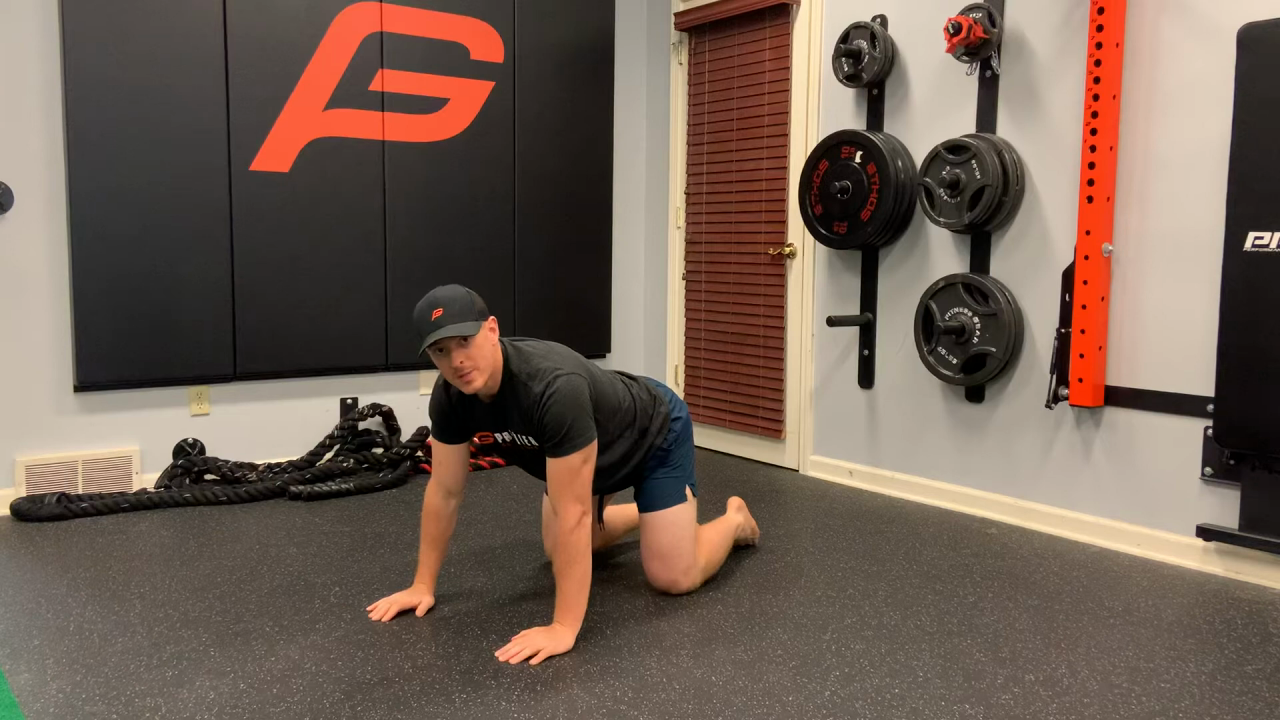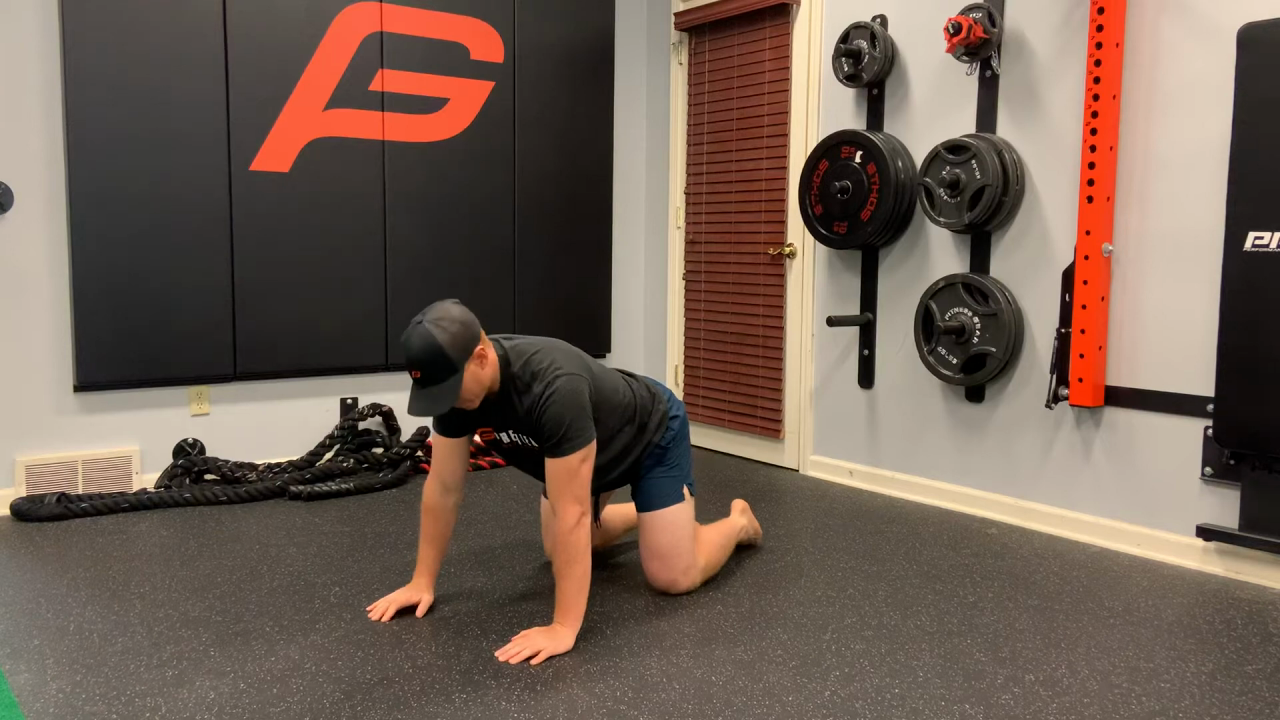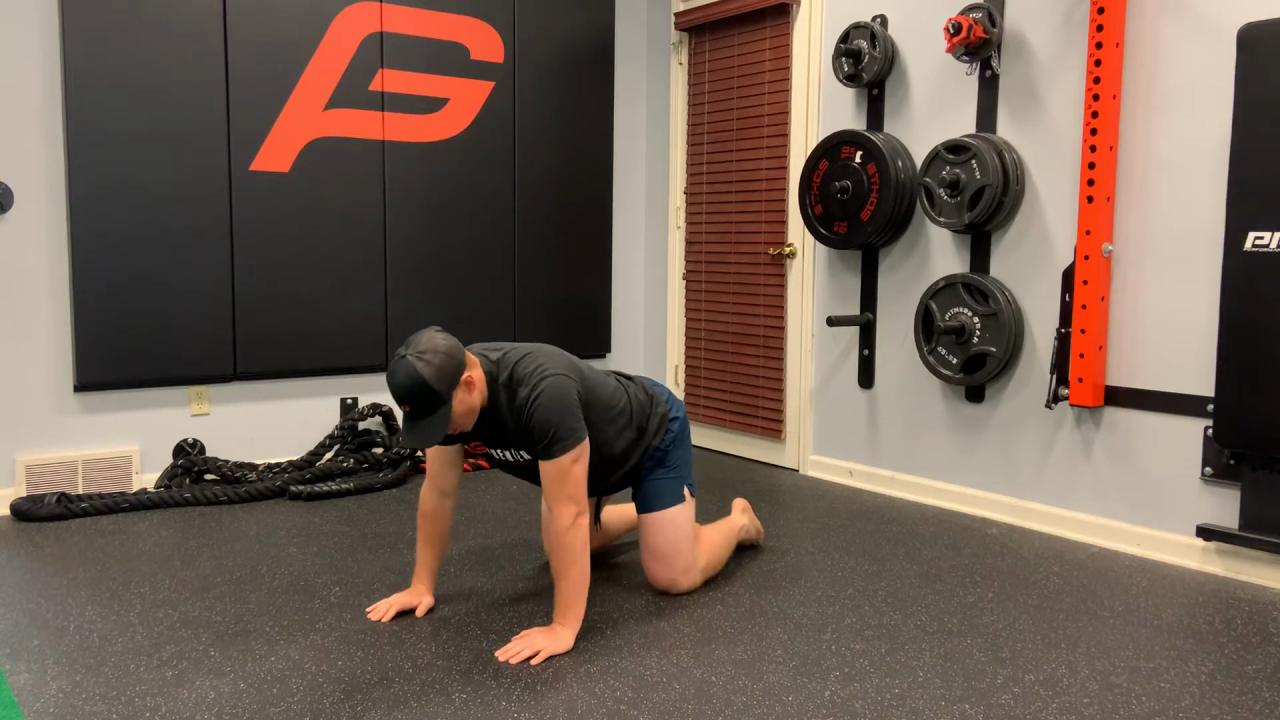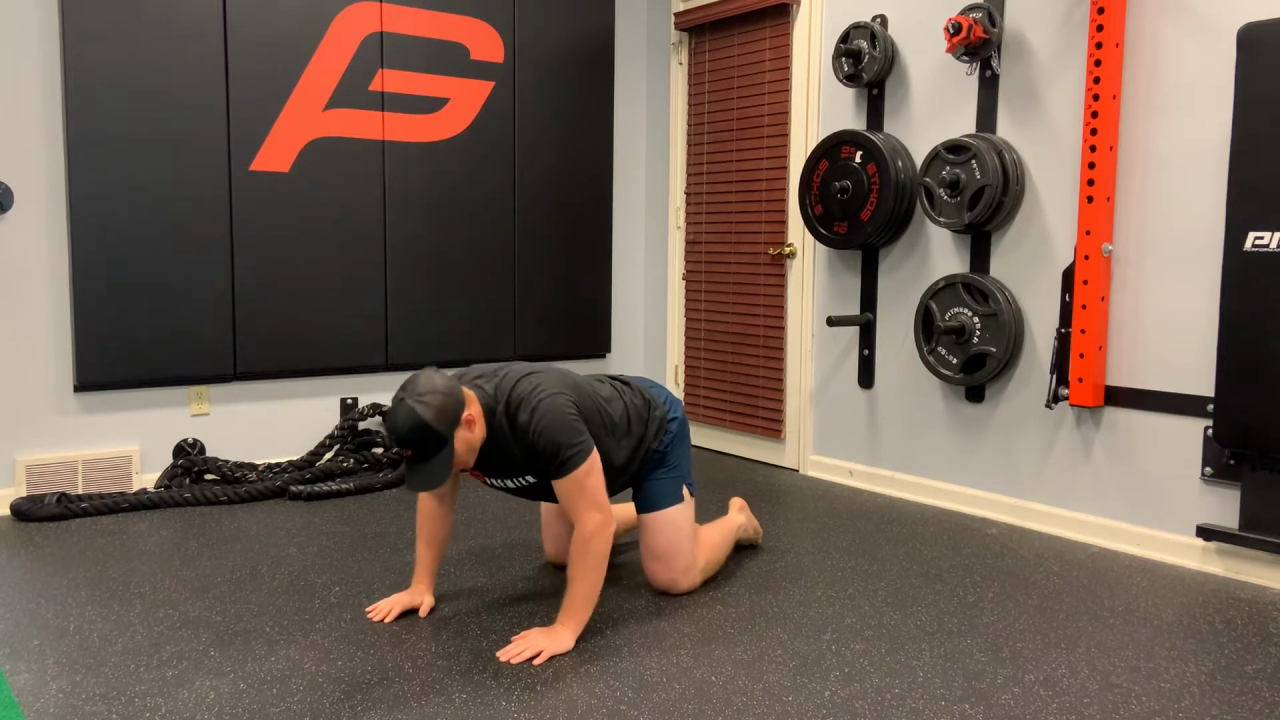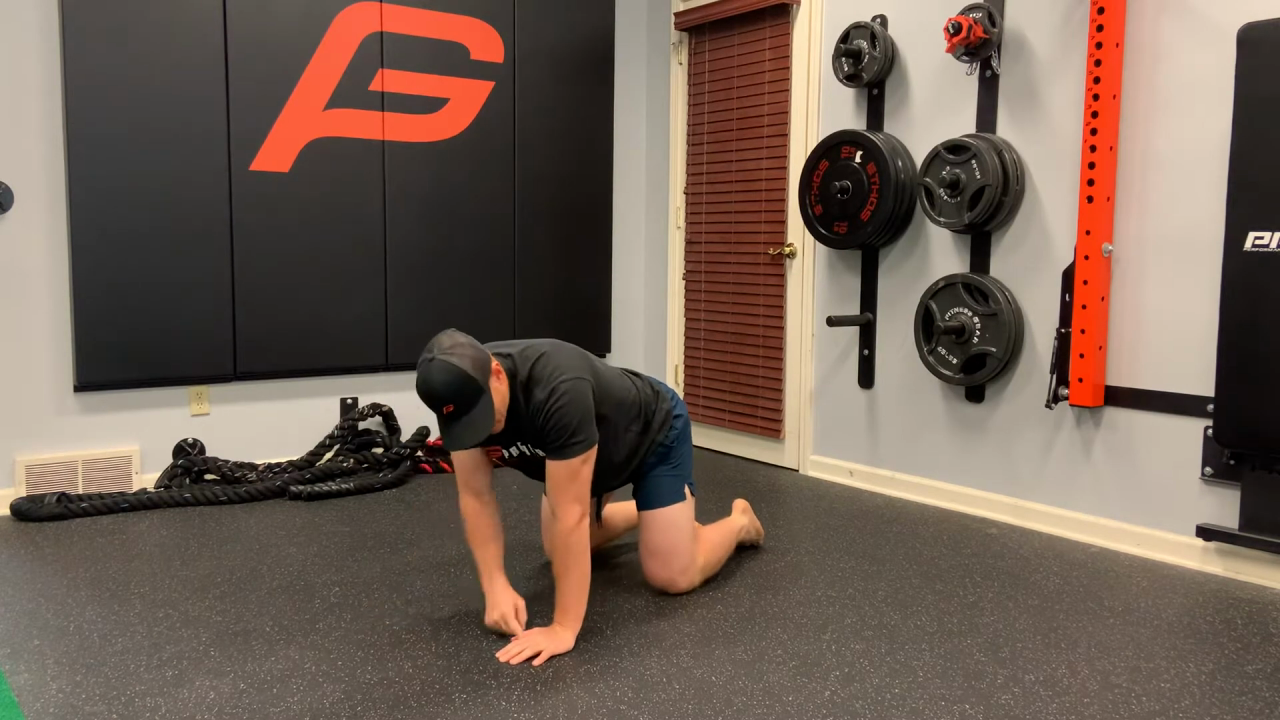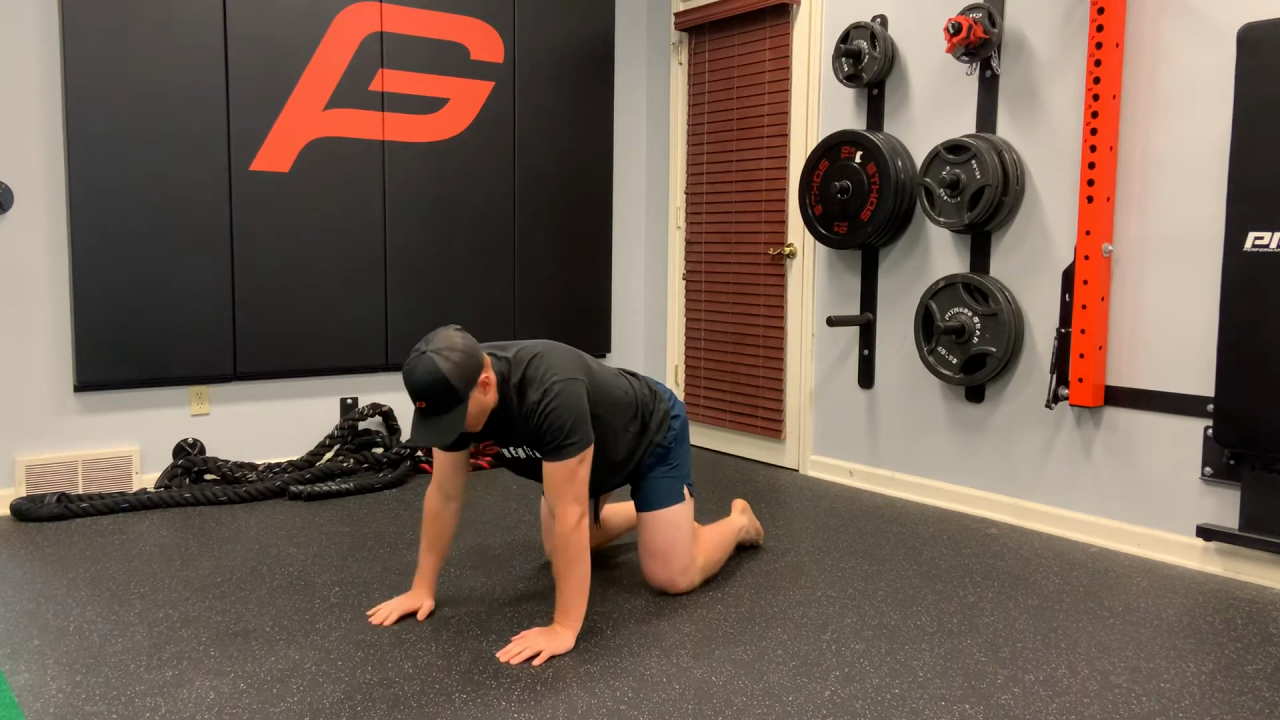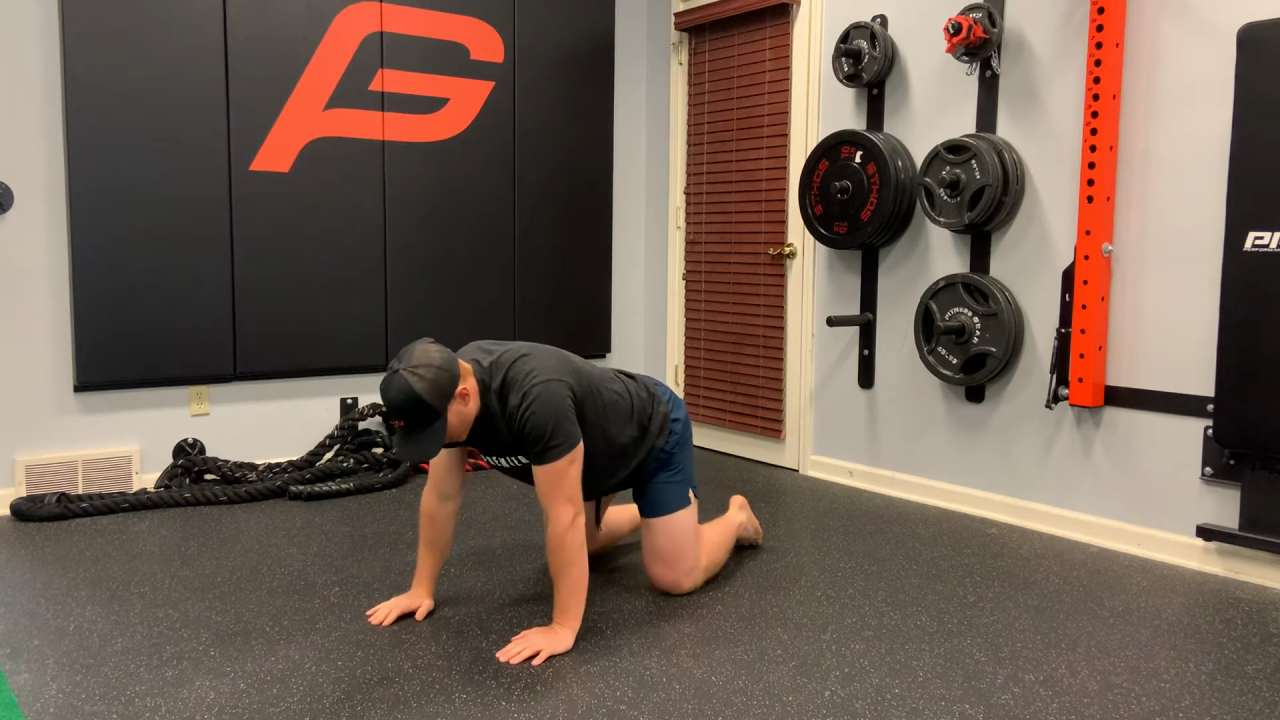
dt=0.7s
person 1, frame 1
left shoulder: (555, 387)
right shoulder: (450, 396)
left elbow: (572, 512)
right elbow: (445, 492)
left wrist: (564, 628)
right wrist: (423, 585)
left hip: (655, 433)
right hip: (600, 440)
left knee: (673, 578)
right knee: (561, 554)
left ankle: (735, 521)
right ankle: (643, 513)
person 1, frame 2
left shoulder: (554, 387)
right shoulder: (454, 380)
left elbow: (572, 512)
right elbow: (443, 488)
left wrist: (564, 628)
right wrist: (422, 582)
left hip: (653, 432)
right hip: (594, 444)
left knee: (673, 578)
right knee: (559, 553)
left ankle: (737, 522)
right ankle: (641, 511)
person 1, frame 3
left shoulder: (543, 392)
right shoulder: (444, 390)
left elbow: (569, 513)
right elbow: (438, 494)
left wrist: (564, 628)
right wrist: (421, 585)
left hip: (653, 433)
right hip: (597, 443)
left knee: (673, 577)
right knee: (560, 554)
left ankle: (738, 522)
right ankle: (641, 513)
person 1, frame 4
left shoulder: (543, 414)
right shoulder: (444, 414)
left elbow: (592, 521)
right elbow: (437, 499)
left wrist: (565, 630)
right wrist: (421, 586)
left hip: (653, 432)
right hip: (599, 439)
left knee: (673, 578)
right knee: (559, 556)
left ankle: (736, 521)
right ankle: (642, 514)
person 1, frame 5
left shoulder: (559, 390)
right shoulder: (462, 392)
left elbow: (570, 512)
right elbow: (475, 494)
left wrist: (564, 629)
right wrist: (498, 586)
left hip: (655, 431)
right hip: (599, 439)
left knee: (672, 576)
right knee: (560, 553)
left ankle: (739, 522)
right ankle: (644, 511)
person 1, frame 6
left shoulder: (552, 392)
right shoulder: (455, 391)
left elbow: (568, 513)
right elbow: (444, 495)
left wrist: (564, 628)
right wrist: (423, 589)
left hip: (653, 432)
right hip: (596, 447)
left knee: (672, 577)
right knee: (559, 552)
left ankle: (738, 522)
right ankle: (640, 512)
person 1, frame 7
left shoulder: (536, 396)
right shoulder: (447, 390)
left elbow: (564, 513)
right elbow: (442, 496)
left wrist: (563, 628)
right wrist: (422, 588)
left hip: (654, 433)
right hip: (601, 442)
left knee: (675, 578)
right knee: (565, 551)
left ankle: (736, 519)
right ankle: (644, 514)
